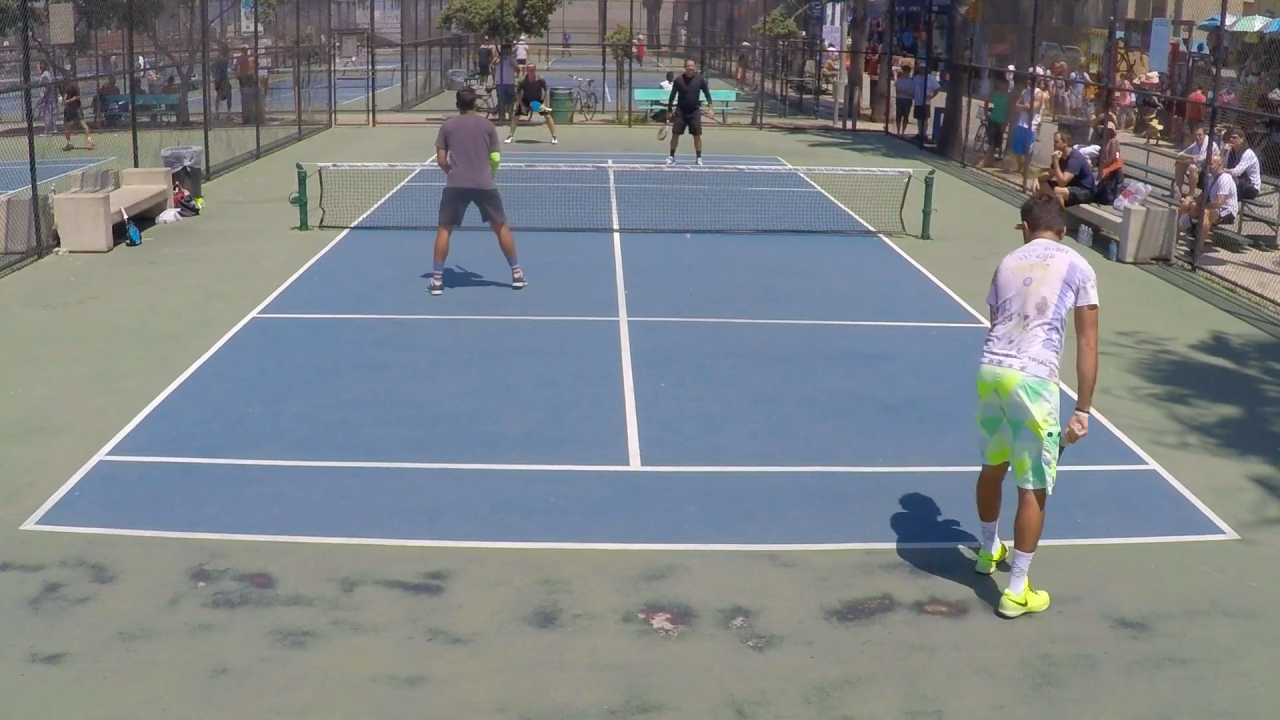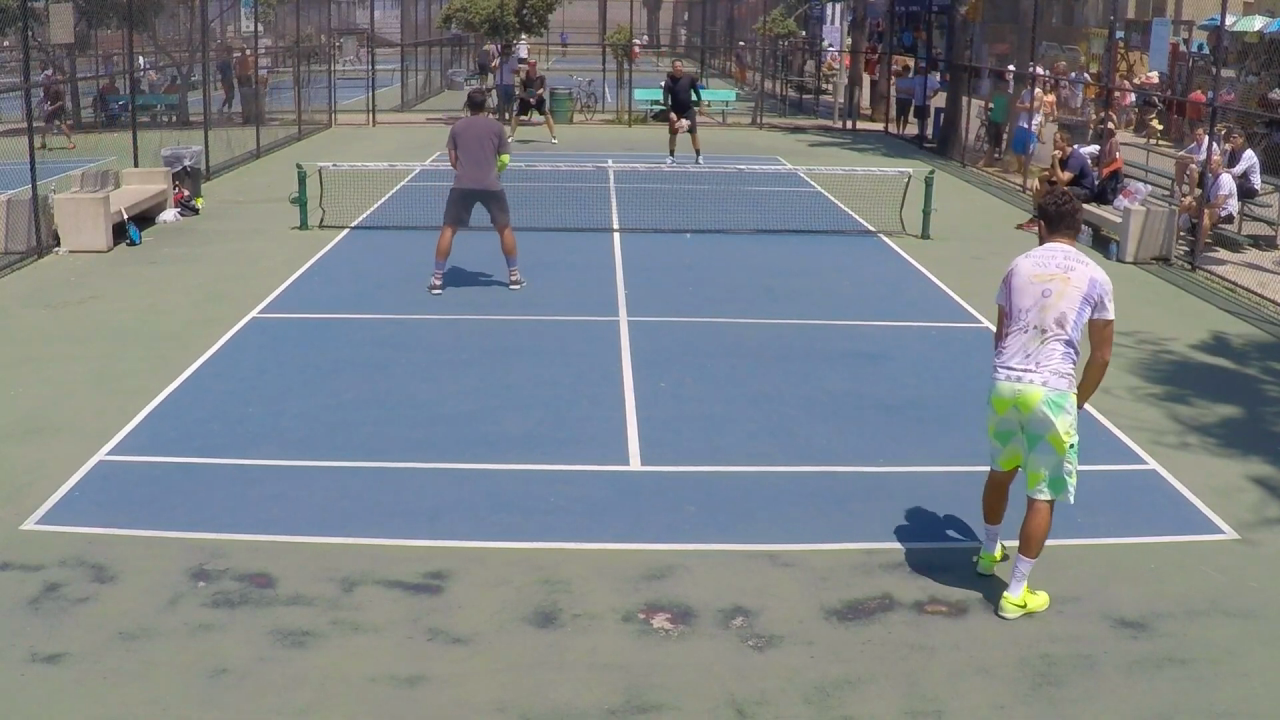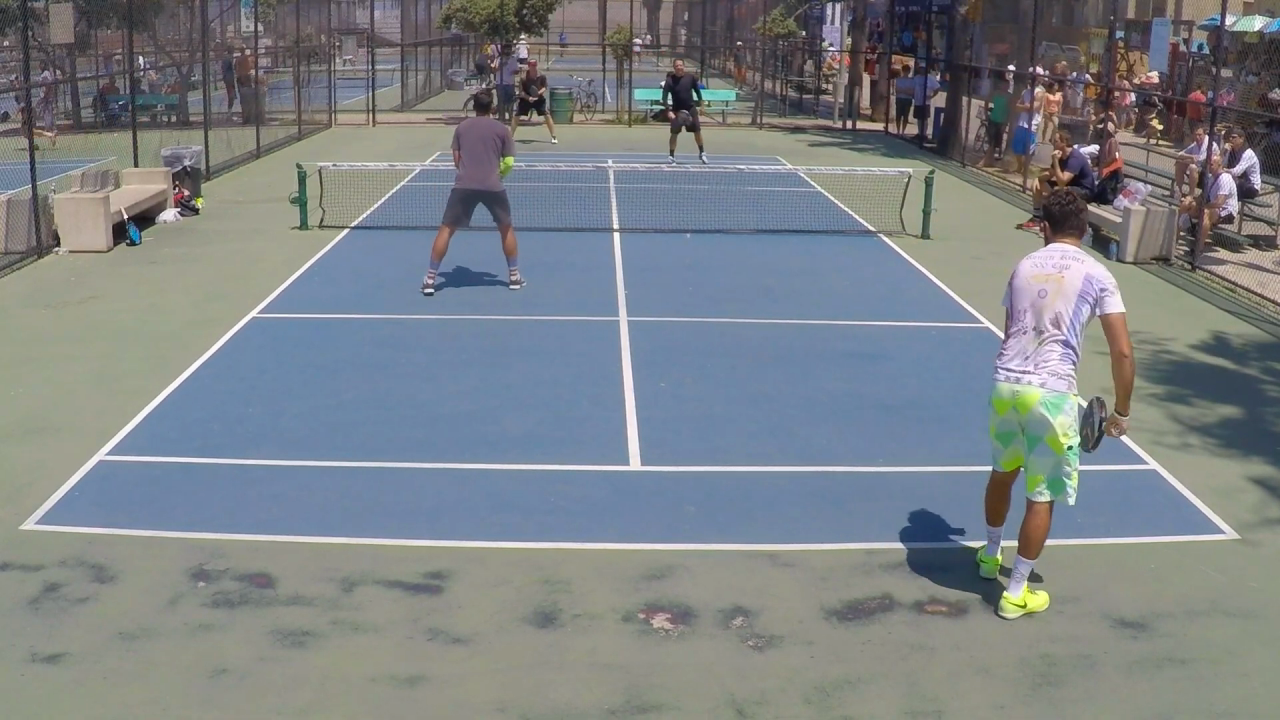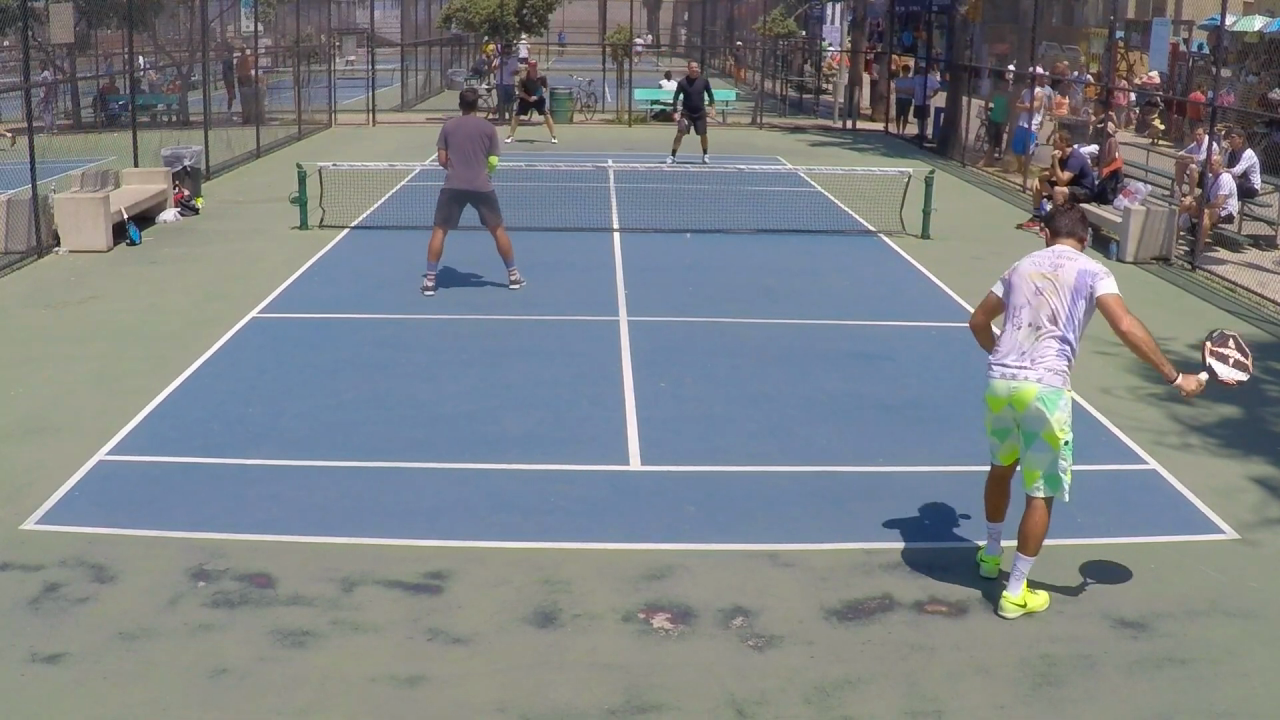
dt=0.3s
person 1, frame 1
left shoulder: (1006, 263)
right shoulder: (1077, 266)
right elbow: (1087, 345)
right wrist: (1082, 410)
left hip: (990, 370)
right hip: (1033, 379)
left knee: (992, 466)
right knee: (1033, 488)
left ankle: (988, 550)
right ankle: (1016, 591)
person 1, frame 2
left shoulder: (1019, 266)
right shoulder: (1095, 278)
right elbow: (1101, 356)
right wrist: (1077, 402)
left hip: (1004, 384)
right hip: (1051, 392)
left knee: (1001, 471)
right knee: (1043, 496)
left ankle: (989, 552)
right ankle: (1016, 594)
person 1, frame 3
left shoulder: (1024, 266)
right shoulder: (1097, 275)
right elbow: (1122, 351)
right wrist: (1121, 411)
left hip: (1004, 385)
right hip: (1051, 394)
left knee: (1002, 474)
right knee: (1042, 496)
left ankle: (990, 554)
right ankle: (1015, 593)
person 1, frame 4
left shoulder: (1020, 267)
right shoulder: (1090, 271)
left elbow: (978, 321)
right elbow: (1127, 327)
right wrist: (1175, 377)
left hip: (998, 382)
right hip: (1045, 389)
left knee: (1001, 468)
right knee: (1041, 493)
left ankle: (991, 554)
right ankle: (1015, 592)
person 2, frame 1
left shoulder: (447, 126)
right shoulder: (487, 125)
left elbow: (441, 161)
right elbow: (495, 158)
left hip: (456, 185)
right hip: (485, 185)
left knee: (444, 229)
right knee: (500, 227)
left ankle: (437, 280)
right ankle: (516, 274)
person 2, frame 2
left shoulder: (457, 127)
right shoulder: (497, 127)
left elbow: (453, 161)
right elbow: (505, 160)
left hip: (462, 185)
right hip: (491, 185)
left knee: (448, 229)
right knee: (504, 228)
left ankle: (438, 279)
right ankle: (514, 276)
person 2, frame 3
left shoulder: (462, 127)
right shoulder: (501, 129)
left elbow: (457, 160)
right elbow: (509, 163)
left hip: (464, 186)
right hip: (493, 187)
left knee: (446, 229)
right knee: (506, 229)
left ankle: (431, 278)
right ankle: (514, 276)
person 2, frame 4
left shoulder: (448, 126)
right shoulder: (488, 128)
left elbow: (442, 160)
right elbow: (493, 162)
left hip: (453, 186)
right hip: (482, 187)
left knee: (439, 230)
right knee: (497, 229)
left ankle: (430, 280)
right ankle: (513, 276)
